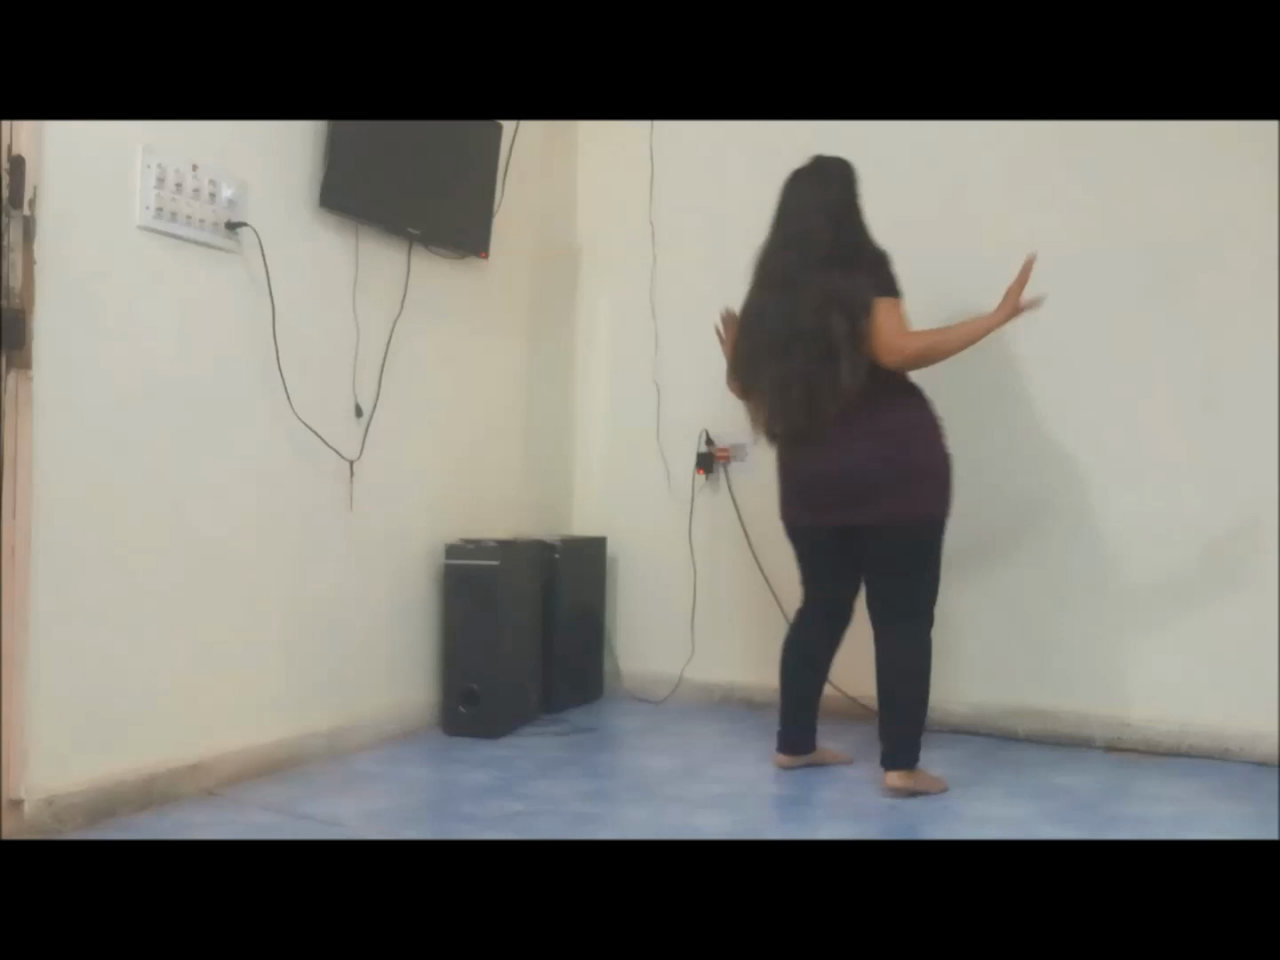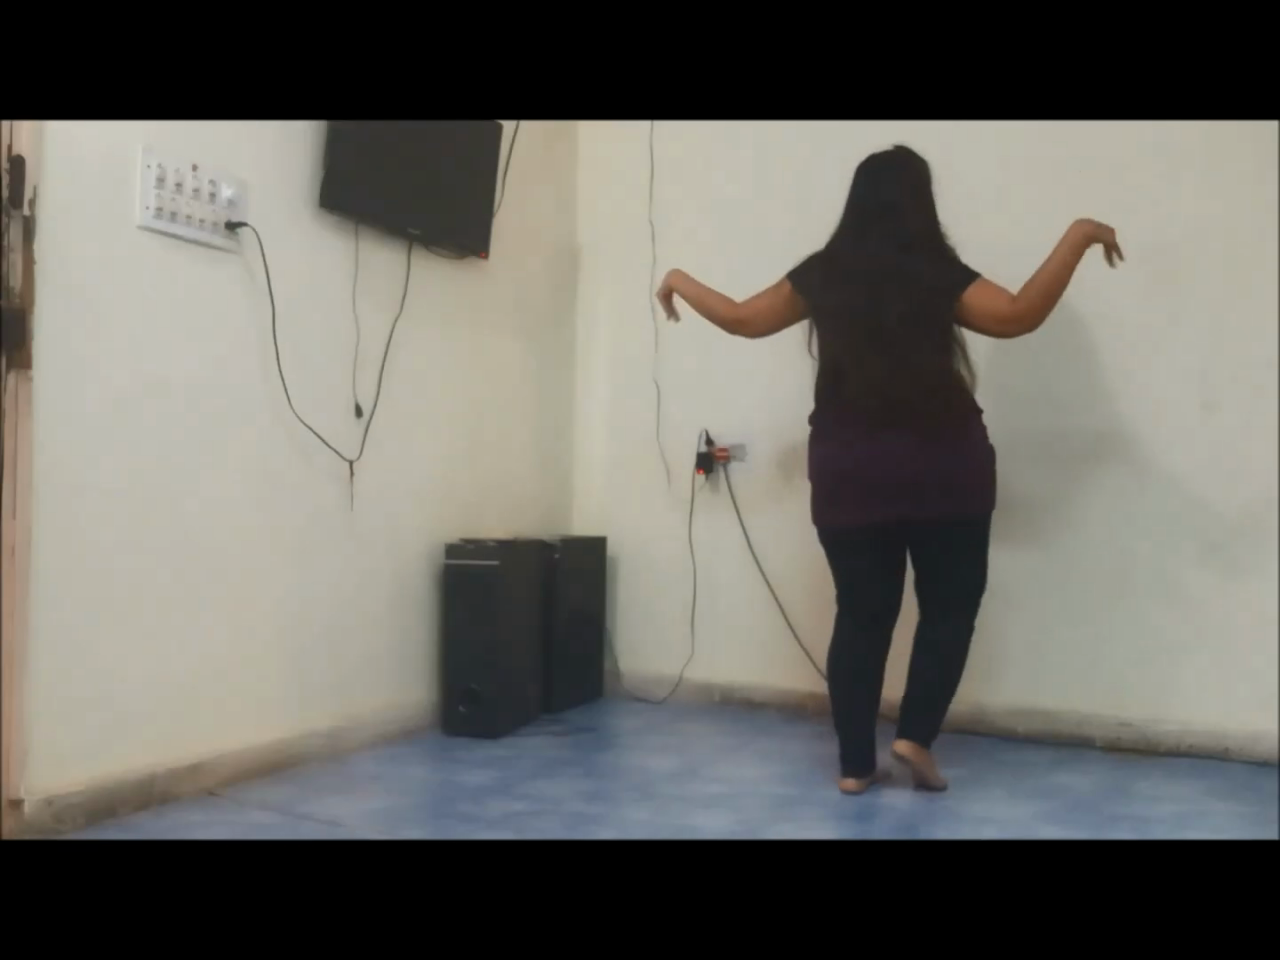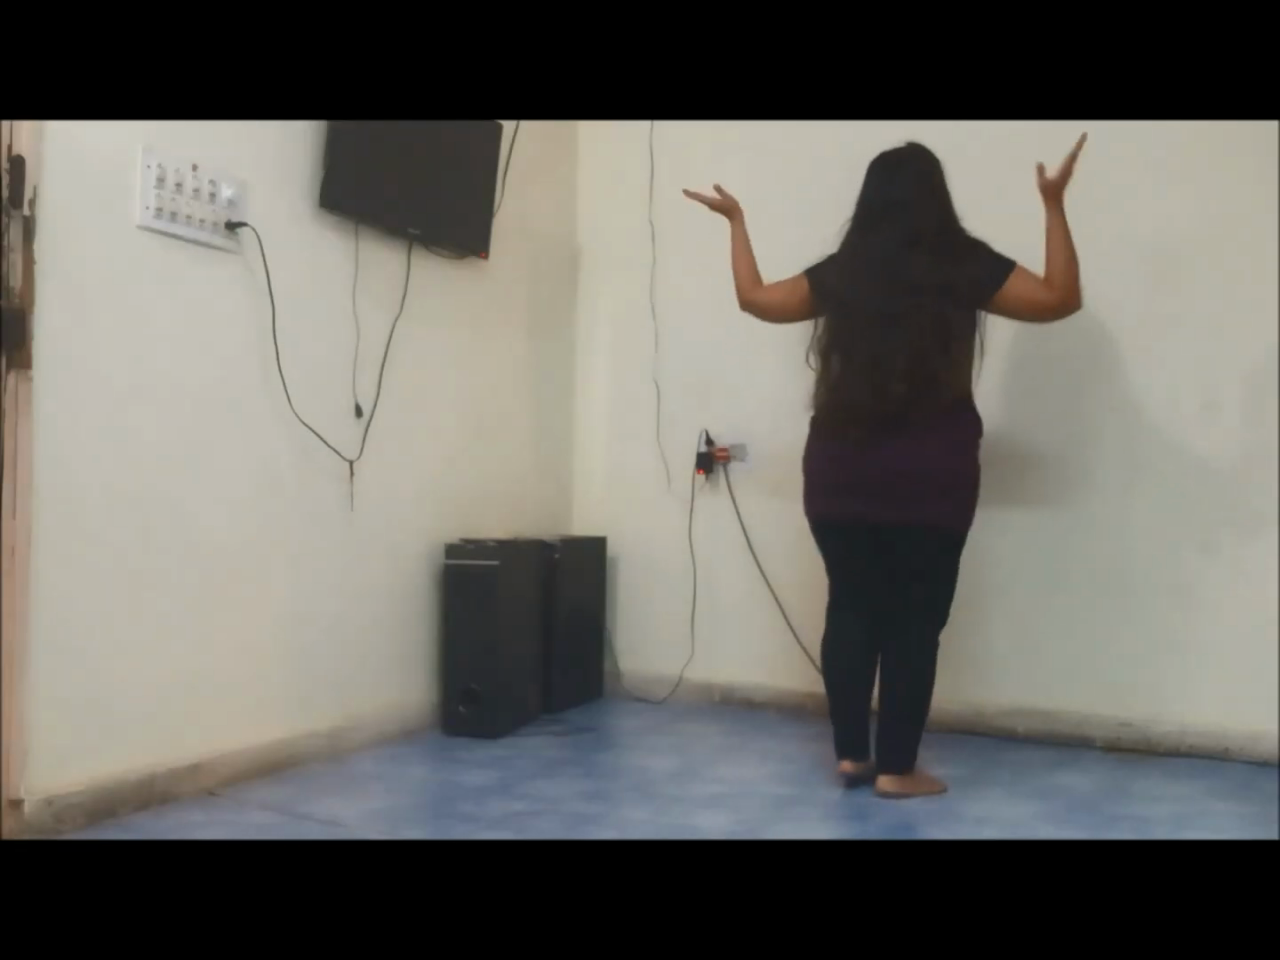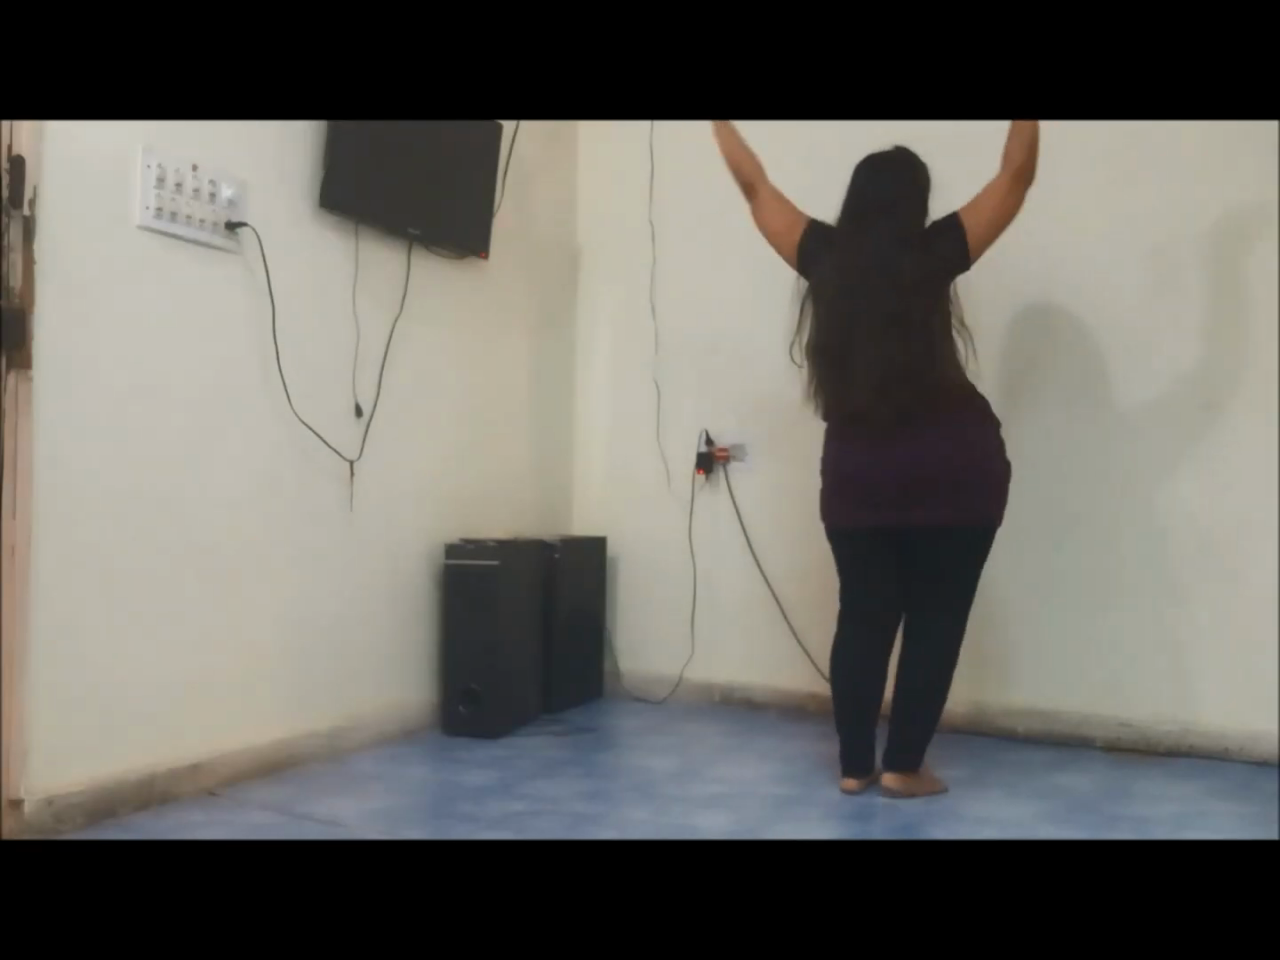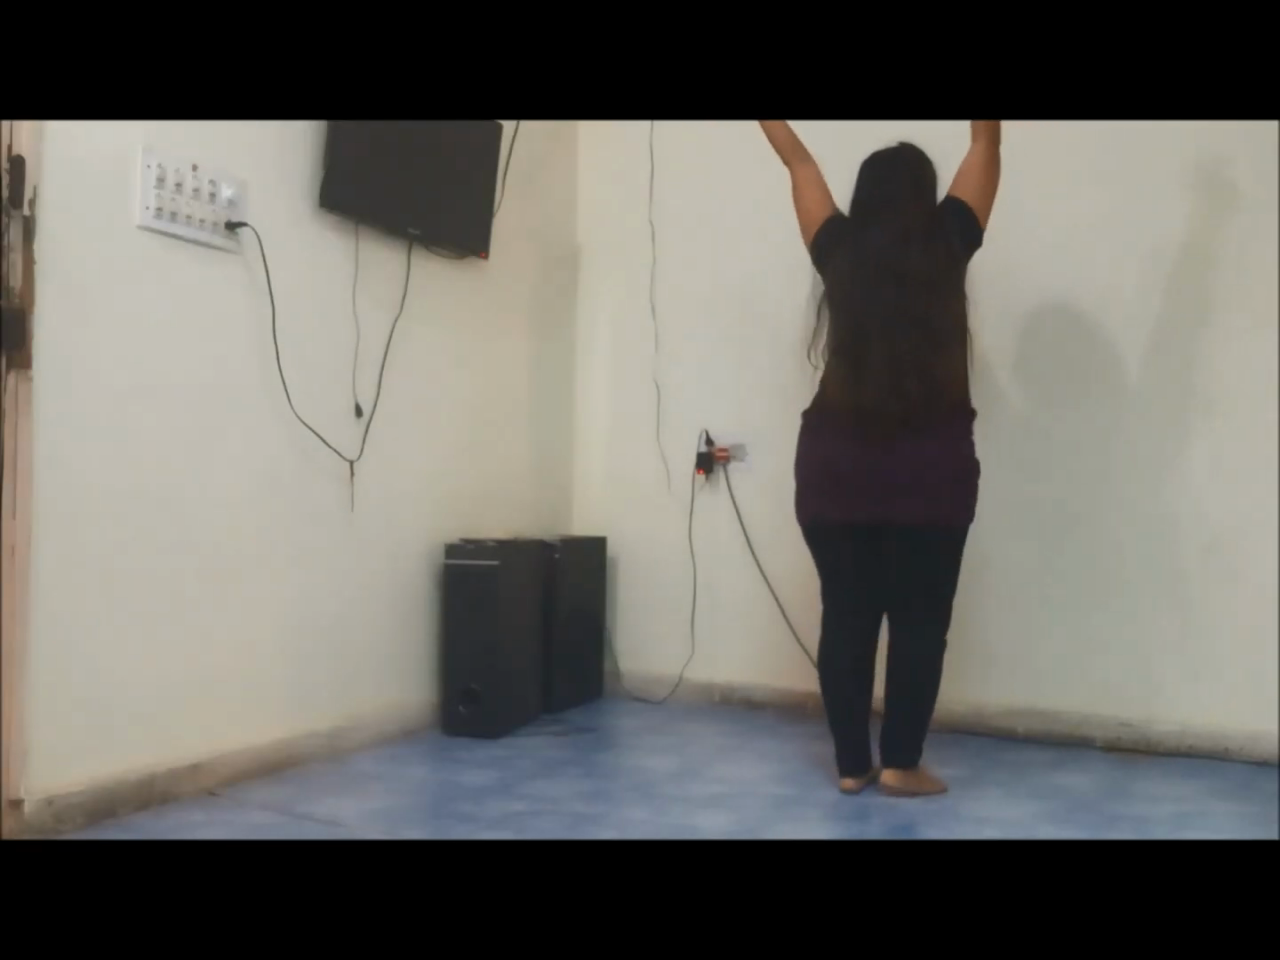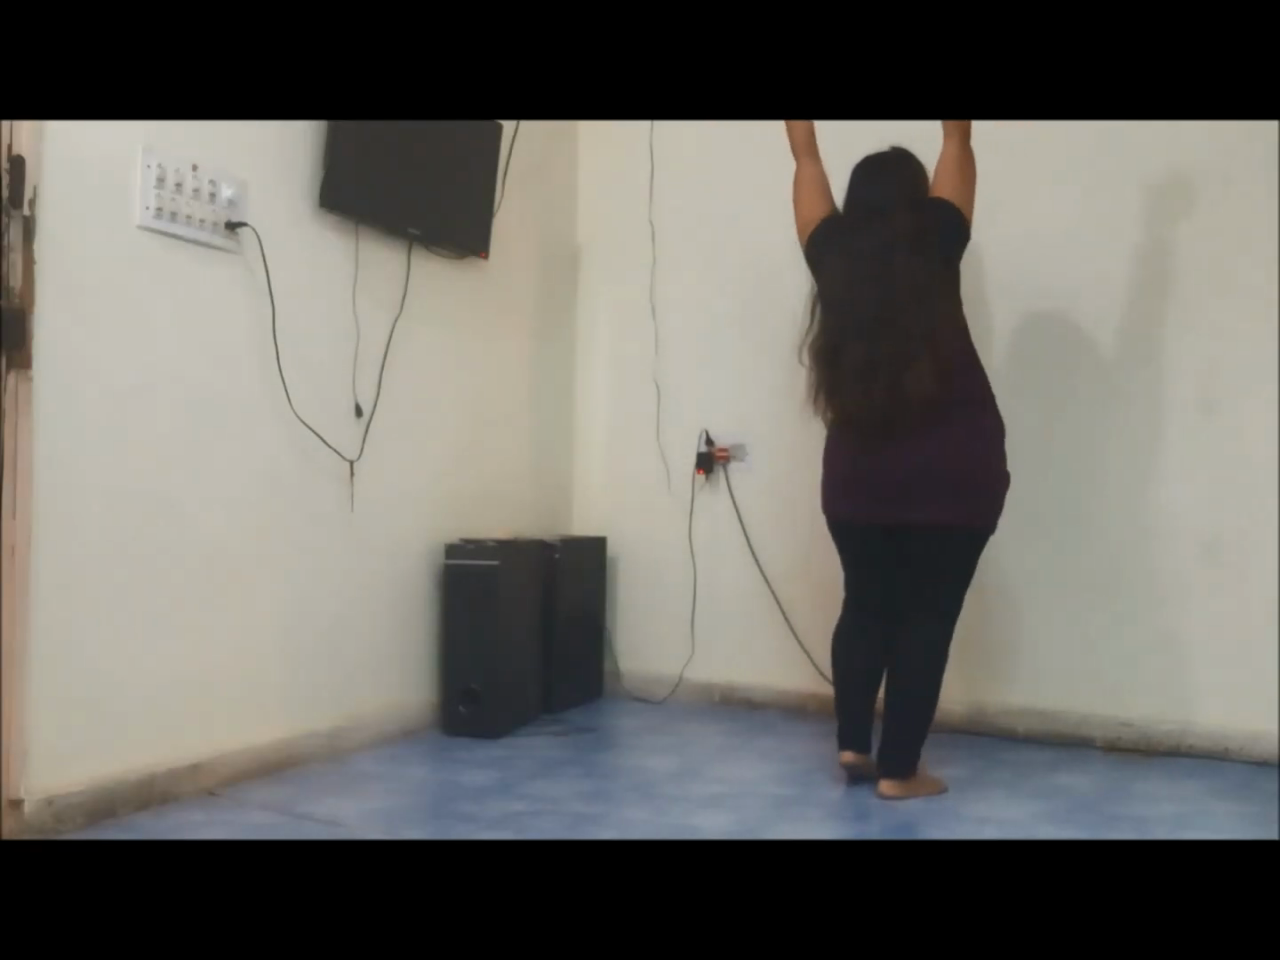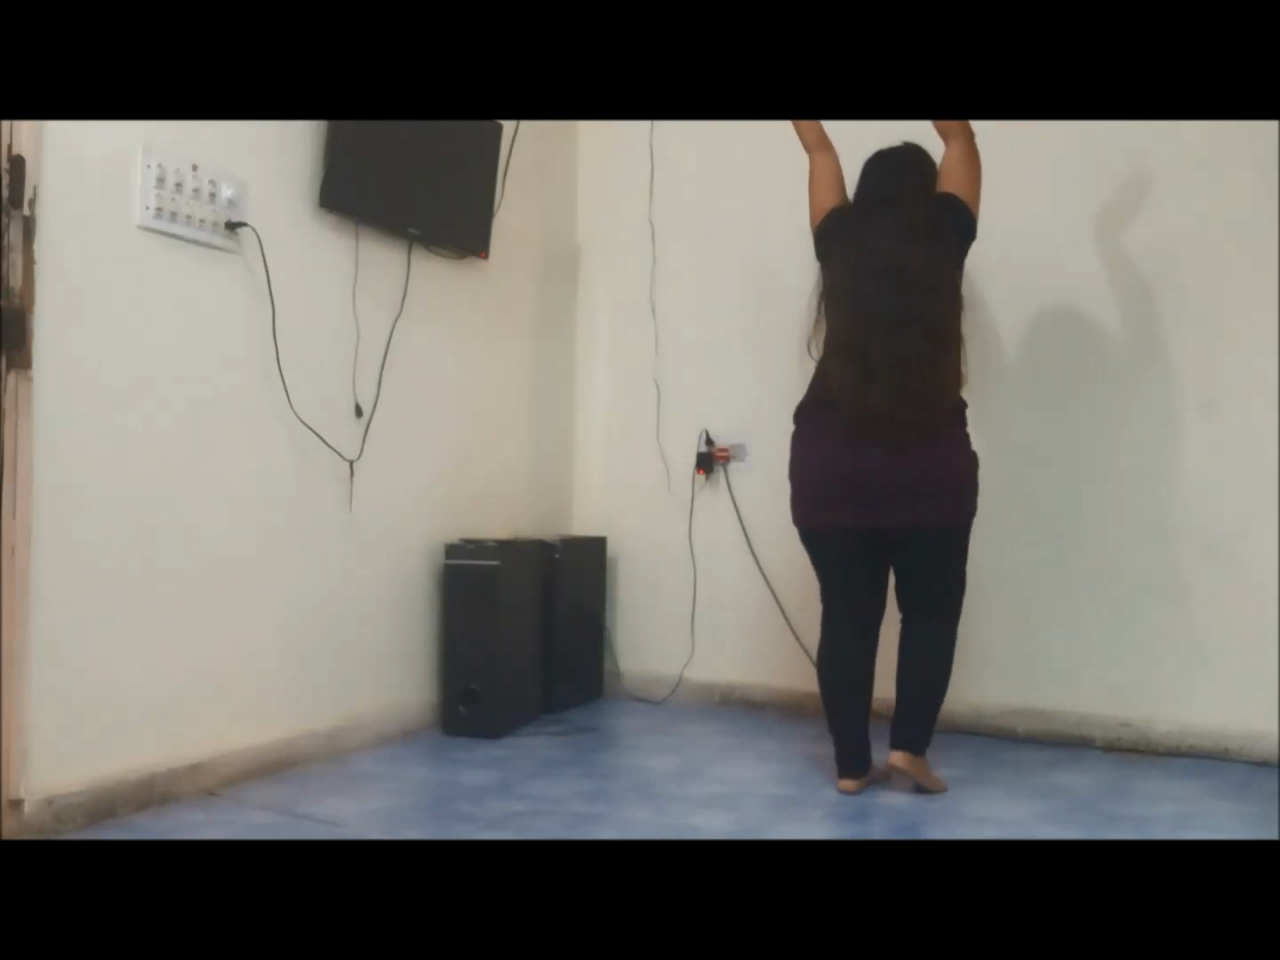
dt=0.7s
person 1, frame 1
left shoulder: (771, 289)
right shoulder: (862, 269)
left elbow: (745, 384)
right elbow: (897, 351)
left wrist: (732, 344)
right wrist: (998, 315)
left hip: (810, 470)
right hip: (891, 464)
left knee: (822, 605)
right knee: (902, 614)
left ankle: (794, 742)
right ankle: (901, 763)
person 1, frame 2
left shoulder: (825, 275)
right shoulder: (936, 273)
left elbow: (743, 319)
right elbow: (1018, 316)
left wrist: (678, 283)
right wrist: (1075, 242)
left hip: (848, 471)
right hip: (943, 467)
left knee: (861, 615)
right knee: (950, 607)
left ankle: (855, 764)
right ankle: (915, 736)
person 1, frame 3
left shoulder: (843, 273)
right shoulder: (963, 266)
left elbow: (755, 298)
right elbow: (1060, 299)
left wrist: (735, 222)
right wrist: (1054, 206)
left hip: (841, 466)
right hip: (930, 472)
left knee: (851, 606)
right knee: (916, 617)
left ankle: (851, 750)
right ankle: (896, 766)
person 1, frame 4
left shoulder: (824, 258)
right shoulder: (934, 254)
left elbow: (753, 186)
right elbow: (1018, 175)
left wrist: (719, 128)
left hip: (857, 469)
right hip: (952, 469)
left knee: (863, 618)
right knee: (935, 621)
left ankle: (854, 764)
right ankle: (903, 766)
person 1, frame 5
left shoulder: (838, 250)
right shoulder: (946, 245)
left elbow: (796, 159)
right elbow: (985, 143)
left wrist: (779, 133)
left hip: (834, 467)
right hip: (927, 471)
left knee: (845, 616)
right knee: (919, 619)
left ankle: (851, 763)
right ankle: (901, 763)
person 1, frame 6
left shoulder: (831, 253)
right shoulder: (935, 246)
left elbow: (804, 156)
right elbow: (956, 142)
left hip: (856, 466)
right hip: (949, 469)
left knee: (865, 607)
right knee: (925, 618)
left ankle: (853, 743)
right ankle: (899, 769)
person 1, frame 7
left shoulder: (839, 241)
right shoulder: (942, 241)
left elbow: (819, 149)
right elbow: (960, 142)
left hip: (832, 466)
right hip: (929, 467)
left knee: (846, 617)
right knee: (930, 614)
left ankle: (851, 764)
right ankle: (909, 746)
